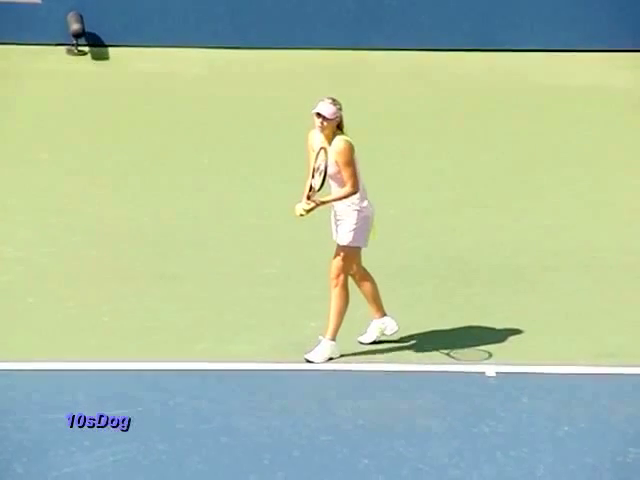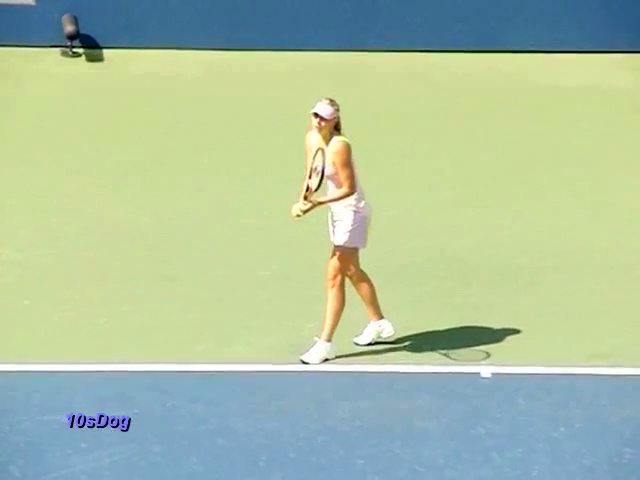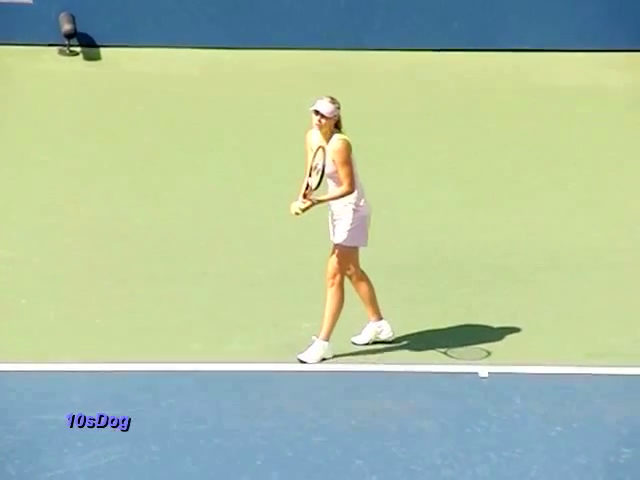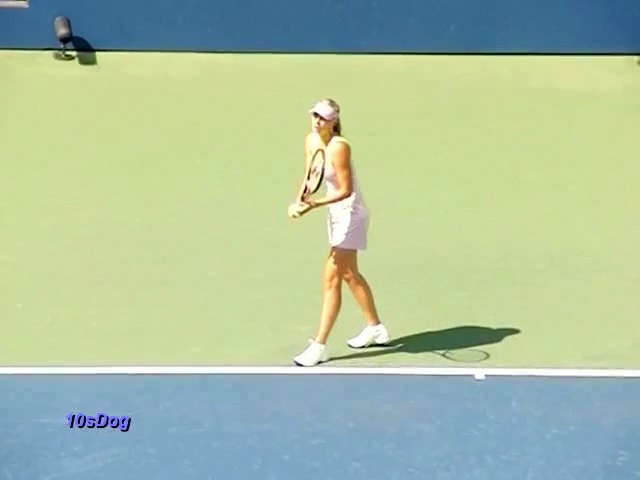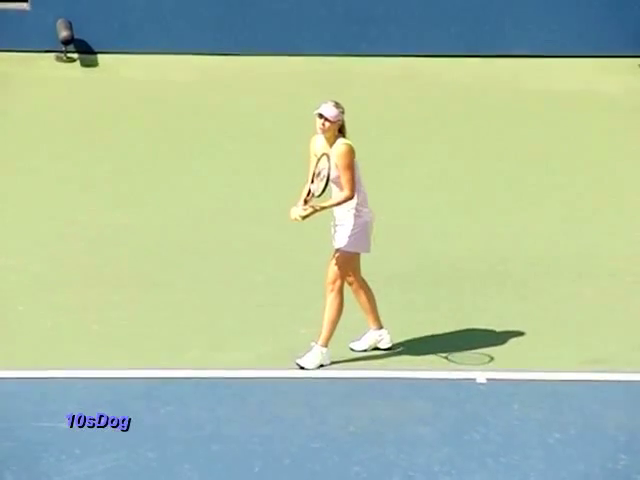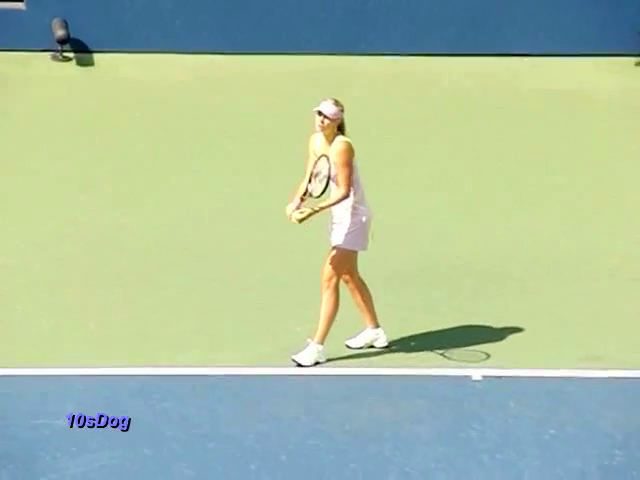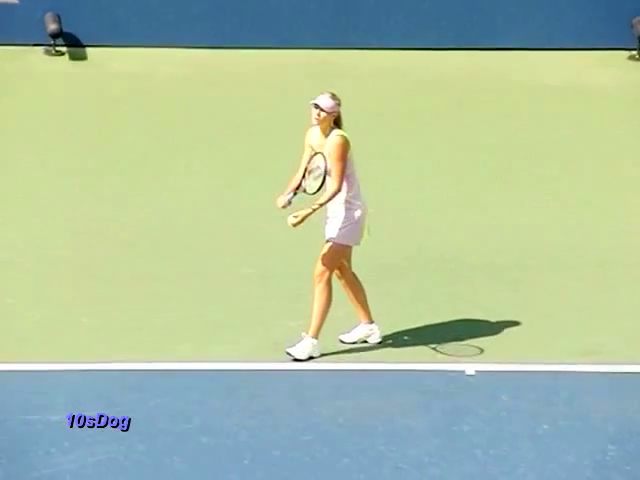
dt=0.4s
person 1, frame 1
left shoulder: (342, 145)
right shoulder: (313, 137)
left elbow: (352, 187)
right elbow: (314, 175)
left wrist: (320, 202)
right wrist: (305, 199)
left hip: (355, 212)
right hip: (339, 211)
left knee: (337, 276)
right knee: (354, 269)
left ankle: (330, 342)
right ankle: (382, 320)
person 1, frame 2
left shoulder: (339, 146)
right shoulder: (311, 138)
left elbow: (349, 188)
left wrist: (317, 203)
right wrist: (302, 199)
left hip: (352, 212)
right hip: (337, 212)
left knee: (334, 276)
right knee: (352, 271)
left ankle: (325, 344)
right ankle: (379, 323)
person 1, frame 3
left shoulder: (339, 144)
right shoulder: (311, 136)
left elbow: (348, 187)
left wrist: (316, 201)
right wrist: (301, 197)
left hip: (352, 212)
right hip: (337, 211)
left knee: (333, 276)
right knee: (352, 270)
left ankle: (323, 343)
right ankle: (378, 324)
person 1, frame 4
left shoulder: (338, 147)
right shoulder: (311, 140)
left elbow: (346, 190)
left wrist: (314, 204)
right wrist: (298, 201)
left hip: (350, 215)
right hip: (336, 214)
left knee: (331, 278)
right knee: (350, 274)
left ankle: (319, 346)
right ankle: (375, 328)
person 1, frame 5
left shoulder: (343, 148)
right shoulder: (316, 142)
left elbow: (348, 193)
right elbow: (312, 180)
left wrist: (317, 208)
right wrist: (301, 203)
left hip: (354, 218)
right hip: (340, 217)
left knee: (333, 282)
right knee: (353, 278)
left ankle: (321, 349)
right ankle: (378, 332)
person 1, frame 6
left shoulder: (342, 147)
right shoulder: (314, 141)
left elbow: (344, 191)
right elbow: (310, 178)
left wrist: (314, 210)
right wrist: (296, 201)
left hip: (353, 216)
right hip: (339, 216)
left knee: (329, 279)
right knee: (349, 276)
left ankle: (317, 347)
right ankle: (374, 331)
person 1, frame 7
left shoulder: (337, 140)
right shoulder: (311, 134)
left elbow: (337, 185)
right elbow: (303, 170)
left wrist: (309, 211)
right wrist: (287, 193)
left hip: (348, 212)
right hip: (335, 210)
left knee: (322, 273)
right knee: (342, 271)
left ankle: (311, 341)
right ankle: (368, 326)
